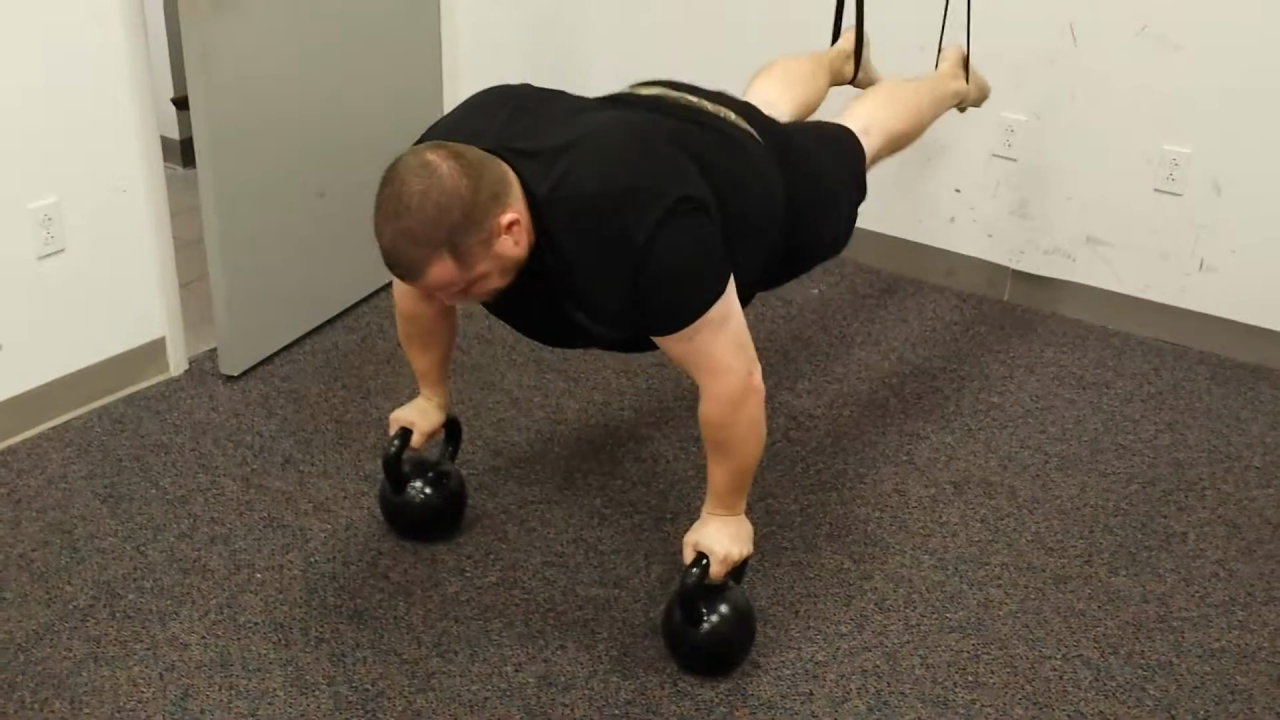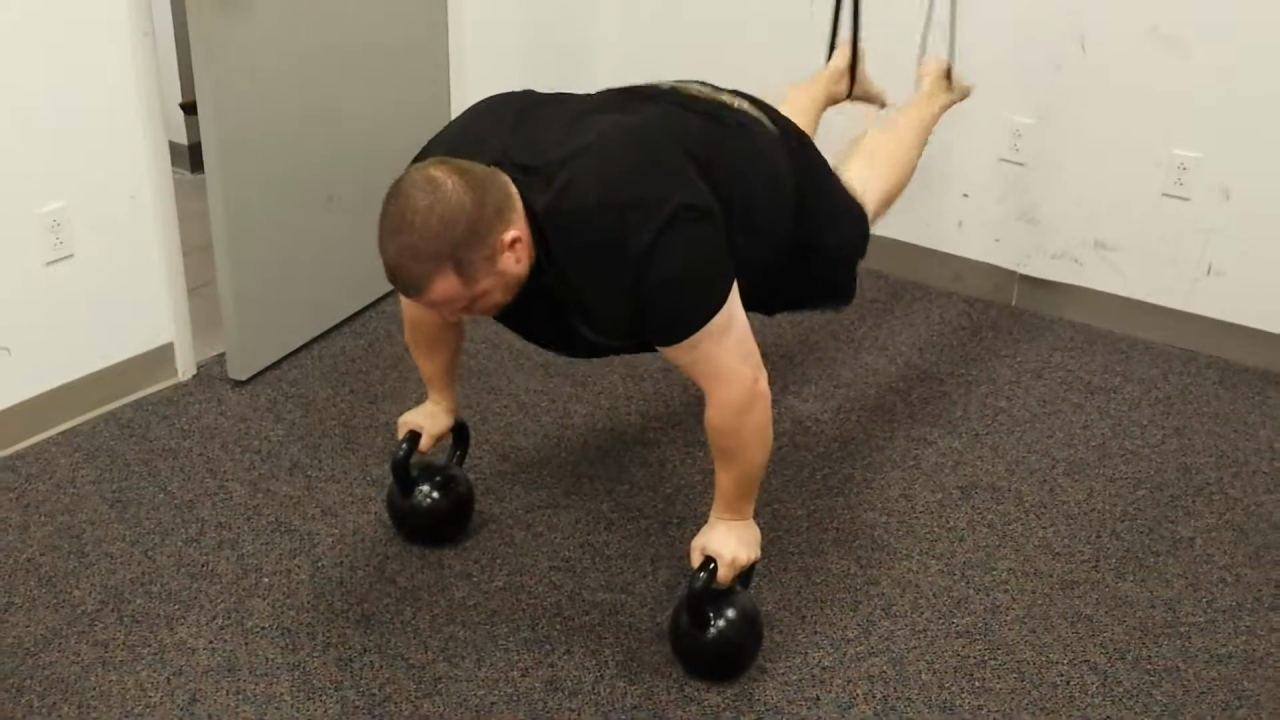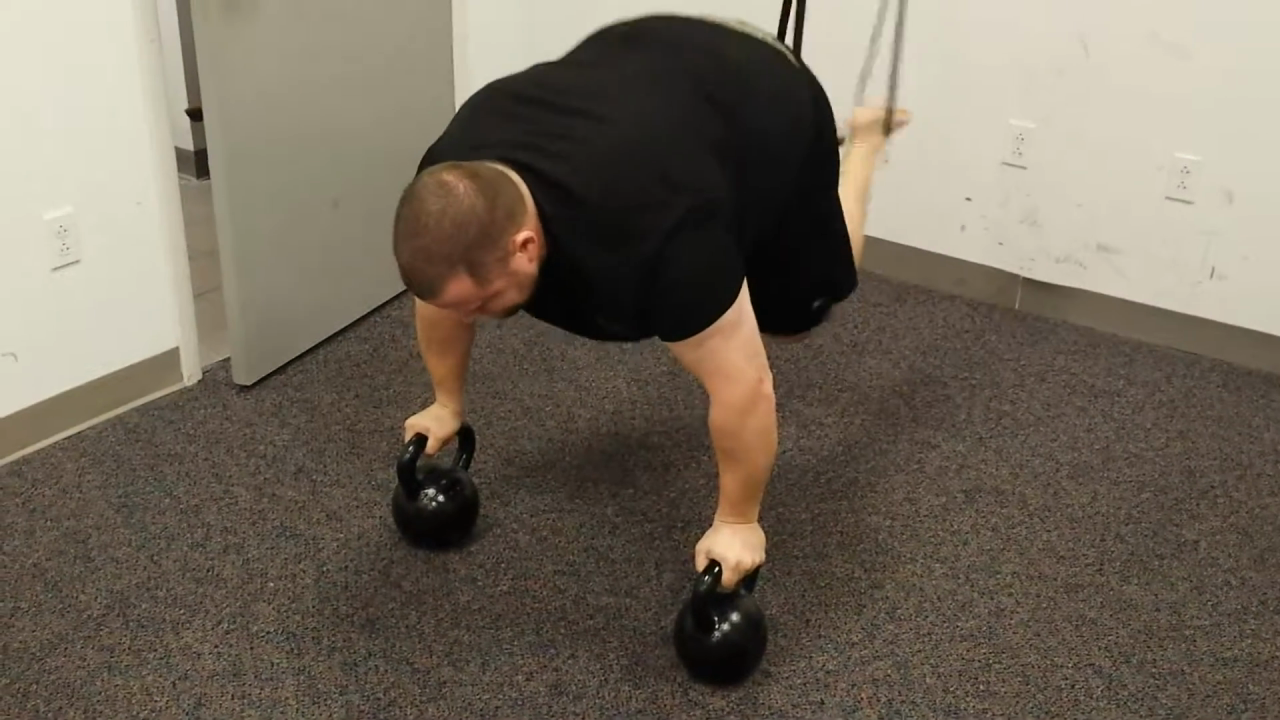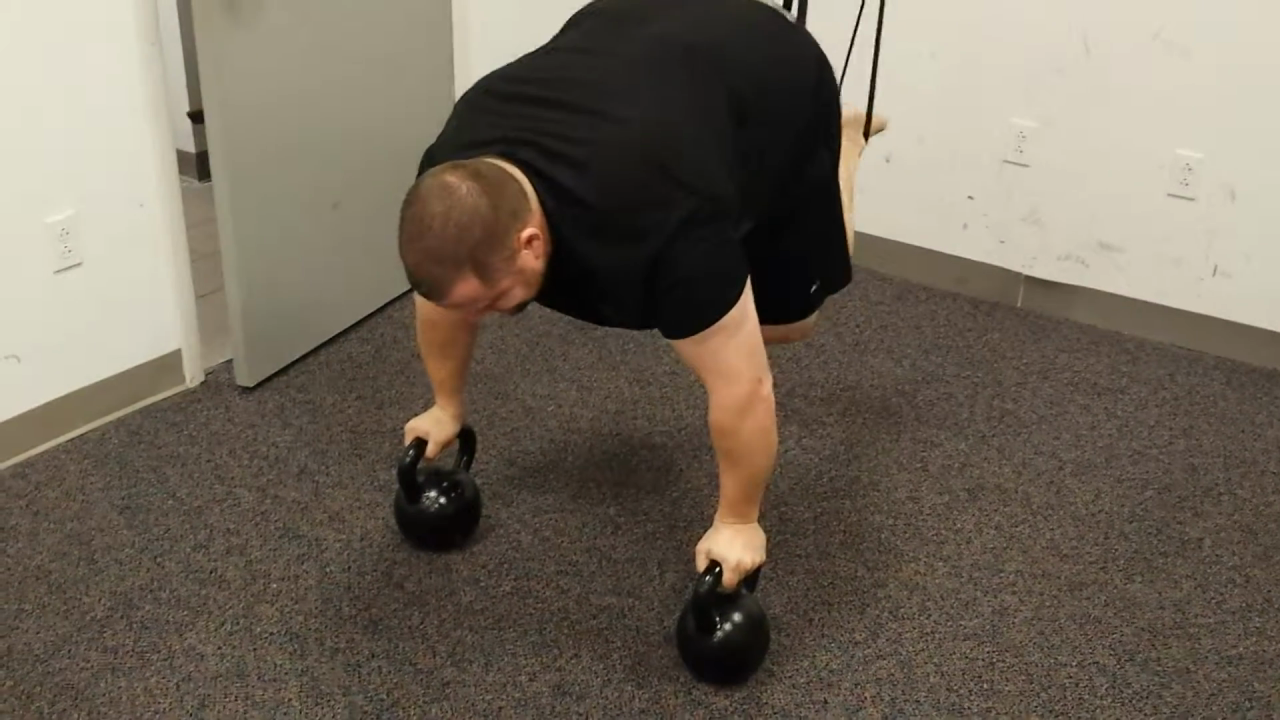
dt=0.3s
person 1, frame 1
left shoulder: (636, 230)
right shoulder: (447, 172)
left elbow: (733, 380)
right elbow: (420, 288)
left wrist: (724, 515)
right wrist: (431, 397)
left hip: (753, 179)
left knee: (858, 134)
right knee: (766, 106)
left ankle: (949, 82)
right ankle: (843, 57)
person 1, frame 2
left shoulder: (637, 241)
right shoulder: (445, 184)
left elbow: (740, 387)
right elbow: (425, 295)
left wrist: (733, 519)
right wrist: (439, 401)
left hip: (762, 179)
right hip: (659, 125)
left knee: (846, 202)
left ankle: (932, 93)
right ankle: (837, 76)
person 1, frame 3
left shoulder: (645, 233)
right shoulder: (454, 174)
left elbow: (743, 386)
right elbow: (442, 290)
left wrist: (737, 524)
right wrist: (448, 405)
left hip: (773, 103)
left knee: (790, 321)
left ankle: (861, 140)
person 1, frame 4
left shoulder: (651, 225)
right shoulder: (455, 169)
left elbow: (742, 386)
right elbow: (440, 291)
left wrist: (737, 524)
right wrist: (447, 407)
left hip: (773, 71)
left knee: (785, 321)
left ankle: (846, 139)
